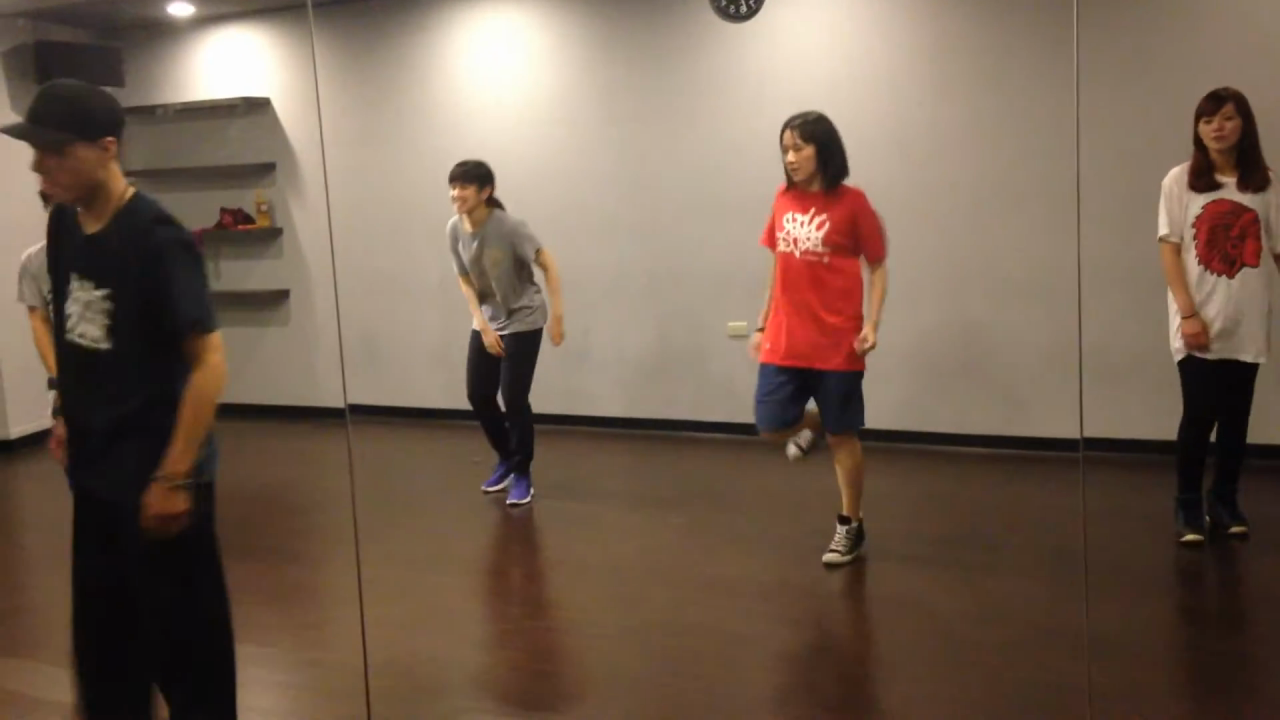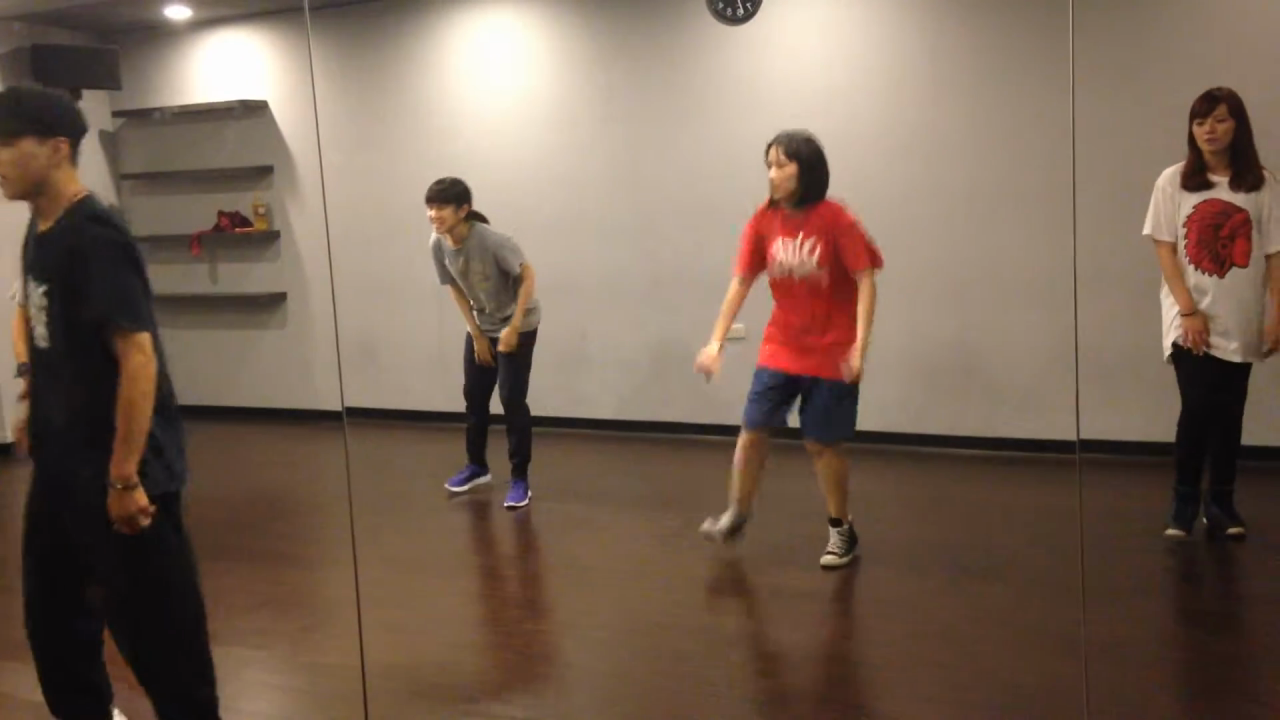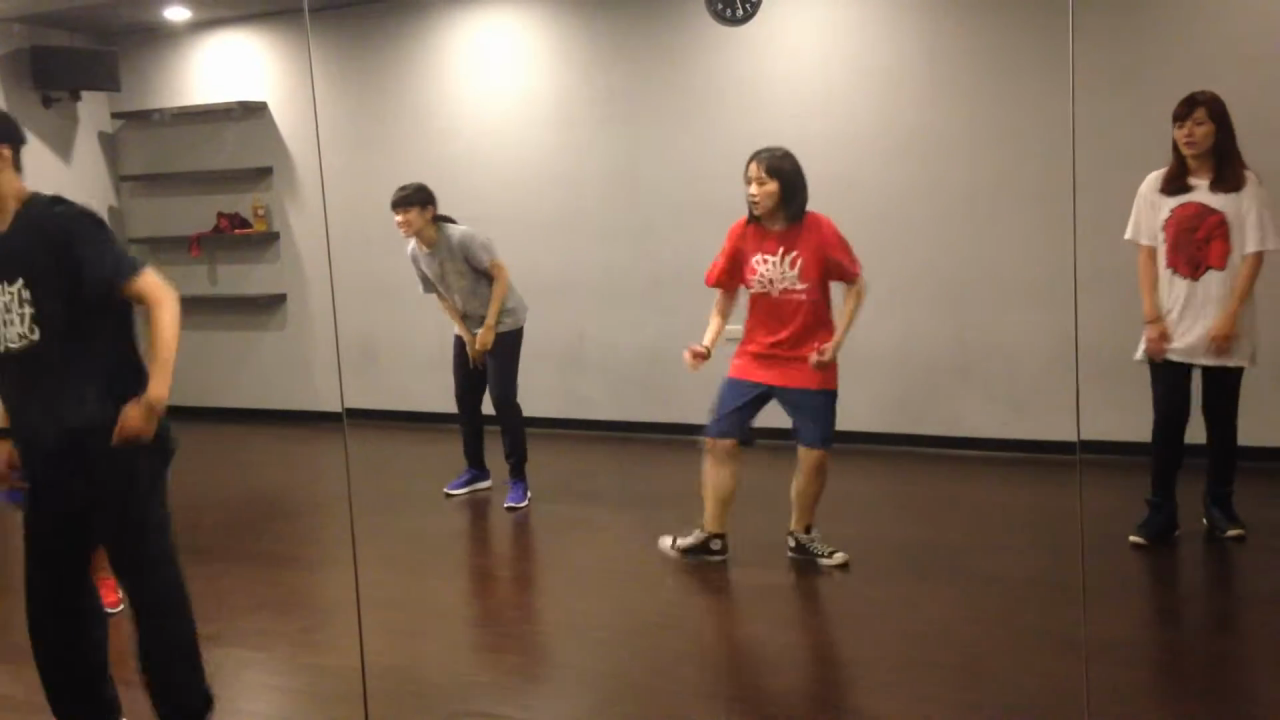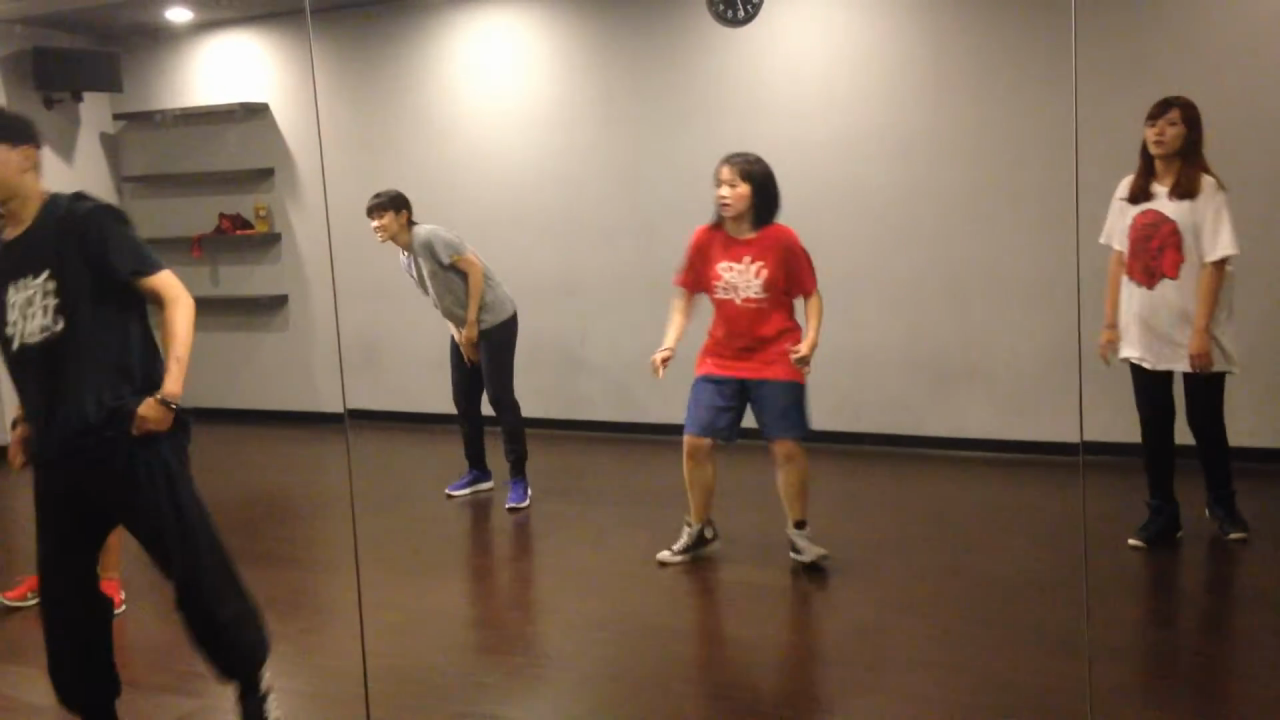
dt=0.3s
person 1, frame 1
left shoulder: (157, 239)
right shoulder: (63, 225)
left elbow: (207, 362)
left wrist: (174, 476)
right wrist: (68, 415)
left hip: (156, 463)
right hip: (95, 459)
left knee: (180, 618)
right knee: (99, 608)
person 1, frame 2
left shoulder: (94, 238)
left elbow: (138, 359)
left wrist: (126, 476)
left hip: (117, 465)
right hip: (61, 459)
left knee: (152, 612)
person 1, frame 3
left shoulder: (61, 226)
left elbow: (159, 296)
left wrist: (153, 397)
left hip: (110, 440)
right hip: (51, 453)
left knee: (150, 582)
right knee: (53, 596)
person 1, frame 4
left shoulder: (87, 222)
left elbow: (175, 299)
left wrist: (168, 393)
left hip: (130, 432)
right hip: (60, 446)
left knee: (191, 558)
right knee: (63, 585)
person 2, frame 1
right shoulder: (1180, 180)
right elbow: (1169, 250)
right wrist: (1187, 313)
right hip: (1199, 323)
left knee: (1235, 416)
right knee: (1199, 413)
left ankle: (1223, 501)
right ankle: (1188, 506)
person 2, frame 2
right shoulder: (1174, 180)
right elbow: (1165, 249)
right wrist: (1189, 310)
left hip: (1241, 324)
right hip: (1191, 320)
left knee: (1229, 415)
right knee: (1197, 408)
left ankle: (1220, 503)
right ankle: (1186, 503)
person 2, frame 3
left shoulder: (1243, 185)
right shoulder: (1157, 185)
right elbow: (1146, 254)
left wrist: (1230, 316)
right wrist: (1152, 317)
left hip: (1222, 327)
right hip: (1171, 326)
left knee: (1221, 418)
right knee: (1168, 417)
left ankle: (1219, 505)
right ankle: (1161, 511)
person 2, frame 4
left shoulder: (1205, 189)
right shoulder: (1130, 190)
left elbow: (1216, 264)
right elbow: (1119, 258)
left wrist: (1201, 332)
right wrist: (1110, 322)
left hip: (1193, 331)
right hip: (1144, 332)
left knee: (1206, 420)
right knee: (1154, 425)
left ankle: (1222, 504)
right ankle: (1163, 514)
person 3, frame 1
left shoulder: (851, 202)
right shoulder: (784, 197)
left elbow: (877, 266)
left wrist: (872, 323)
right wrist: (763, 324)
left hip: (836, 339)
right hip: (783, 339)
left knee: (841, 435)
right knee: (771, 425)
left ankle: (850, 526)
right ankle: (811, 422)
person 3, frame 2
left shoulder: (834, 217)
right shoulder: (764, 218)
left elbow: (866, 280)
right elbow: (740, 282)
left wrist: (860, 347)
right wrist: (715, 342)
left hip: (832, 350)
right hip: (781, 346)
left knee: (822, 443)
right knee: (753, 430)
left ankle: (841, 530)
right ankle: (736, 513)
person 3, frame 3
left shoulder: (818, 231)
right shoulder: (741, 234)
left elbow: (856, 282)
right elbow: (725, 297)
left wrist: (838, 339)
right wrist: (707, 342)
left hip: (807, 363)
right hip: (753, 360)
left knee: (814, 454)
right knee: (718, 441)
left ankle: (802, 535)
right ankle: (711, 537)
person 3, frame 4
left shoulder: (781, 240)
right shoulder: (706, 238)
left elbow: (812, 295)
right elbow: (686, 297)
left wrist: (809, 341)
right wrist: (669, 343)
left hip: (775, 360)
right hip: (721, 359)
left knee: (787, 446)
right knee: (696, 442)
left ankle: (798, 532)
right ankle: (698, 530)
person 4, frame 1
left shoulder: (509, 227)
right shoulder: (455, 229)
left elbow: (547, 264)
right elbow: (465, 280)
left wrist: (556, 314)
right wrist: (483, 325)
left hip: (524, 320)
right hip: (487, 322)
left knee: (514, 398)
right knee: (478, 395)
left ankle: (522, 474)
right ankle: (506, 458)
person 4, frame 2
left shoulder: (492, 240)
right shoulder: (438, 245)
left elbow: (527, 276)
right elbow: (456, 289)
left wrist: (513, 327)
right wrist: (476, 334)
left hip: (517, 324)
right hip: (481, 325)
left knee: (512, 399)
right knee: (474, 396)
left ankle: (519, 478)
right ankle: (476, 465)
person 4, frame 3
left shoulder: (462, 238)
right shoulder: (415, 252)
left elbow: (501, 274)
right elbow: (442, 296)
left wrist: (489, 327)
right wrist: (466, 336)
left hip: (503, 324)
right hip: (467, 328)
left knee: (503, 400)
right knee: (465, 400)
left ankle: (518, 479)
right ankle: (477, 470)
person 4, frame 4
left shoulder: (429, 237)
right shoulder: (406, 259)
left elbow: (474, 269)
right elbow: (443, 299)
left wrist: (471, 323)
right wrist: (460, 334)
left hip: (495, 320)
right hip: (464, 328)
left knee: (500, 397)
right knee: (464, 400)
left ankle: (519, 478)
right ankle: (478, 471)
